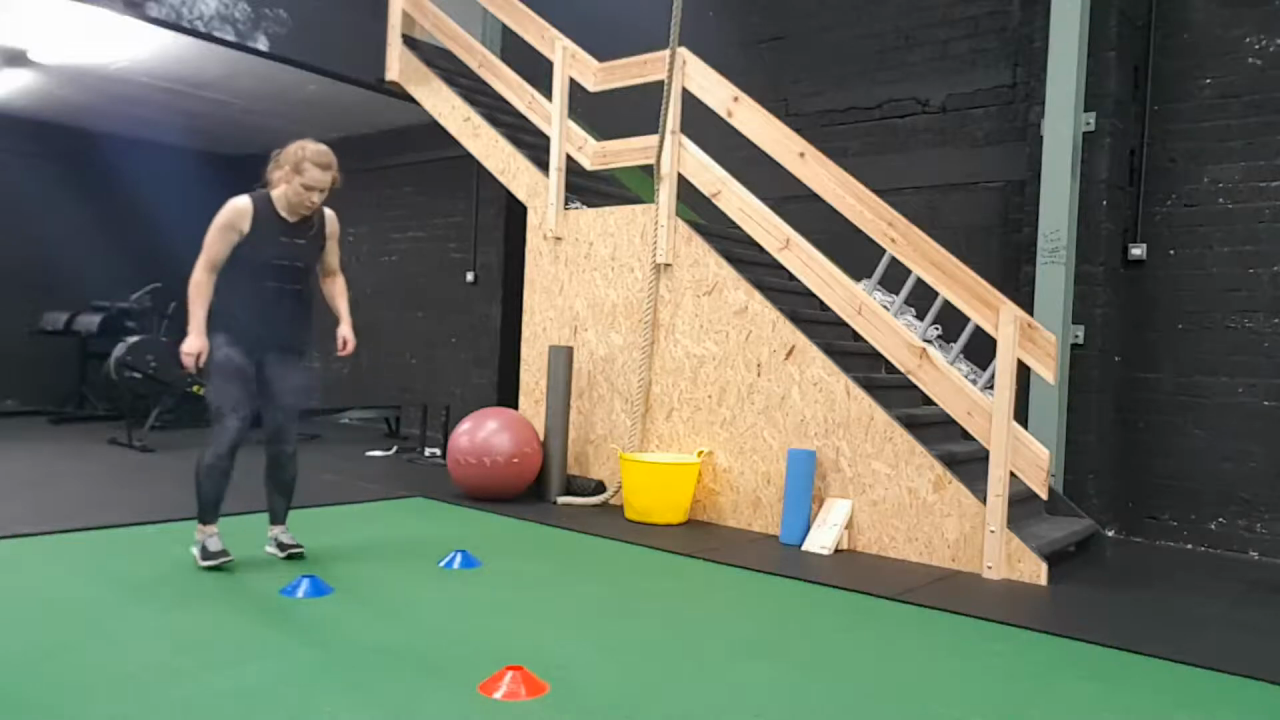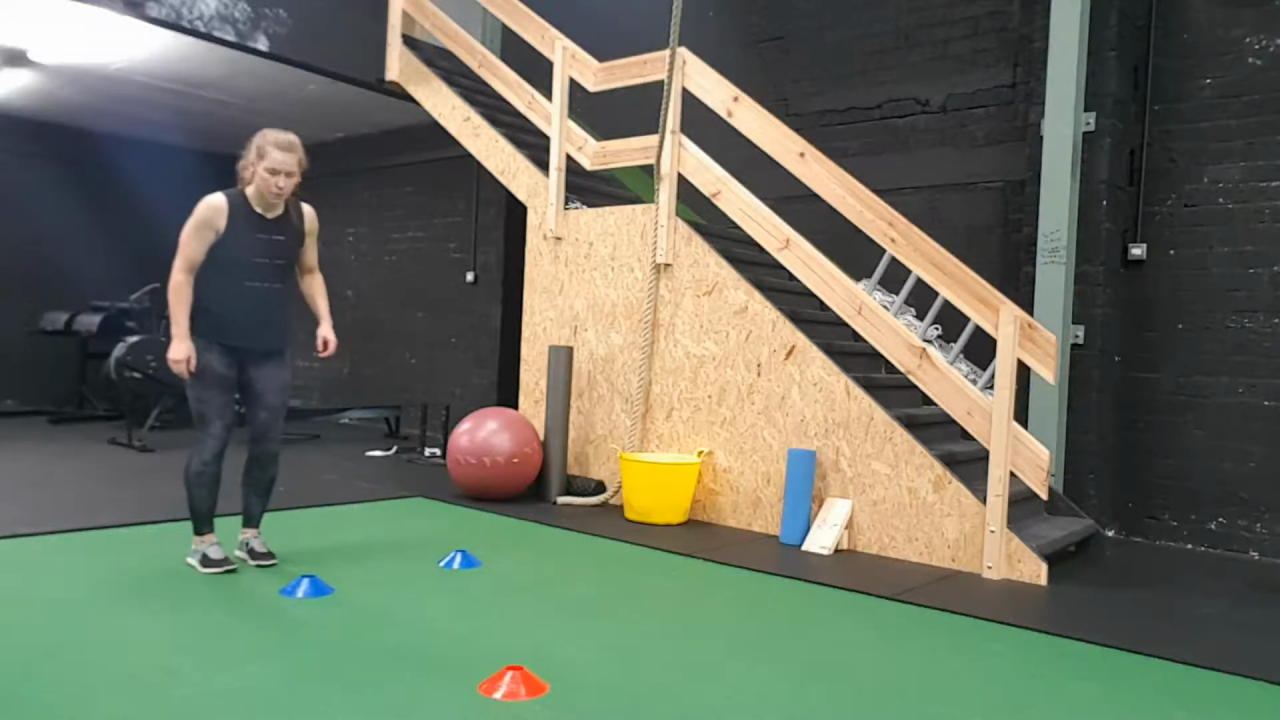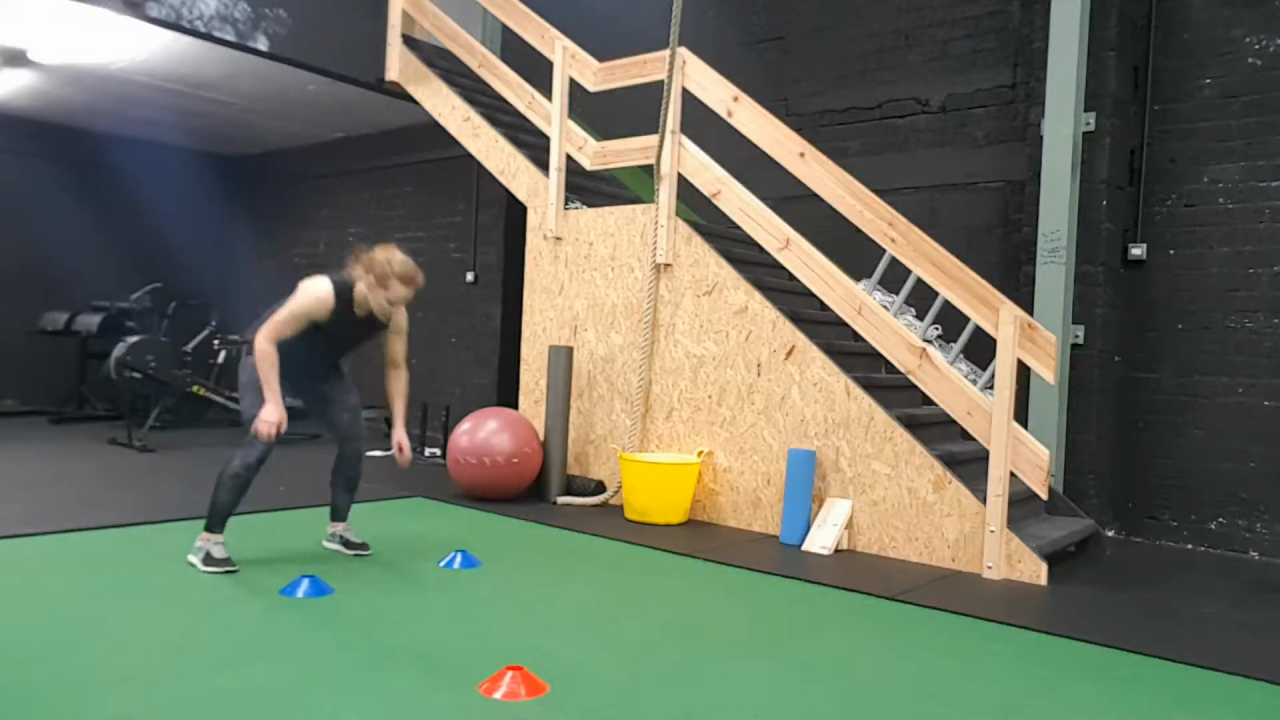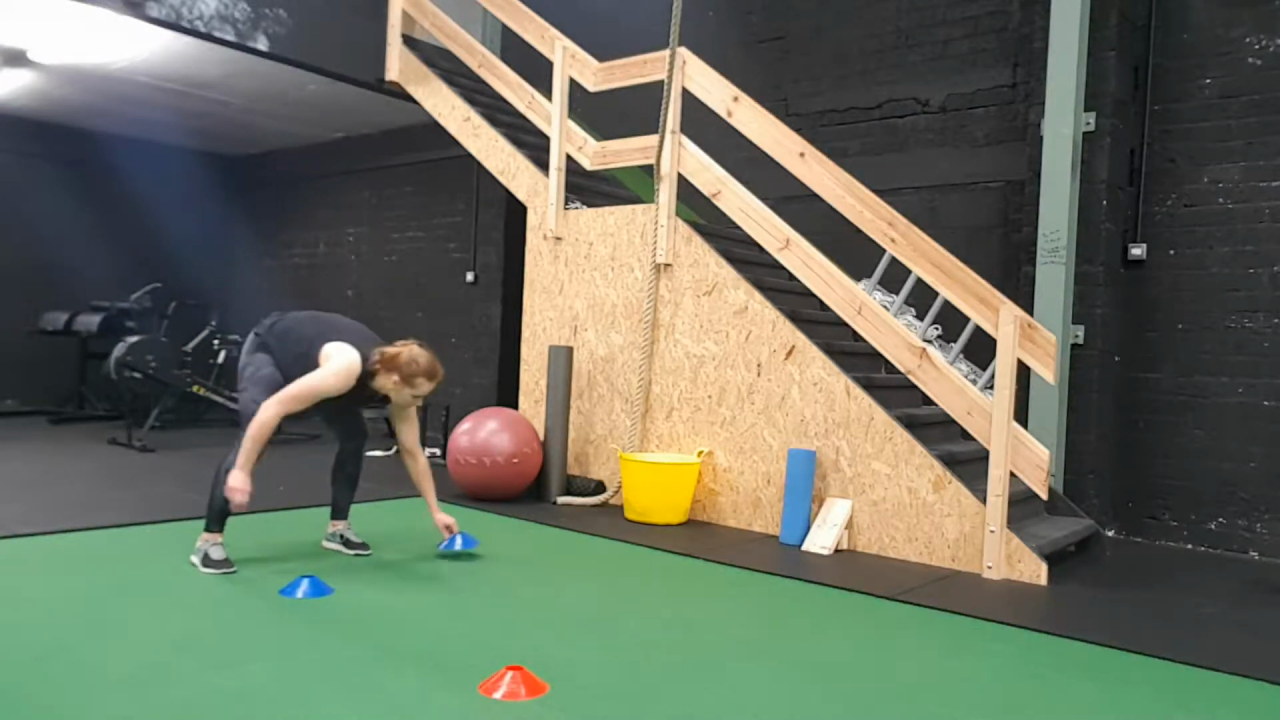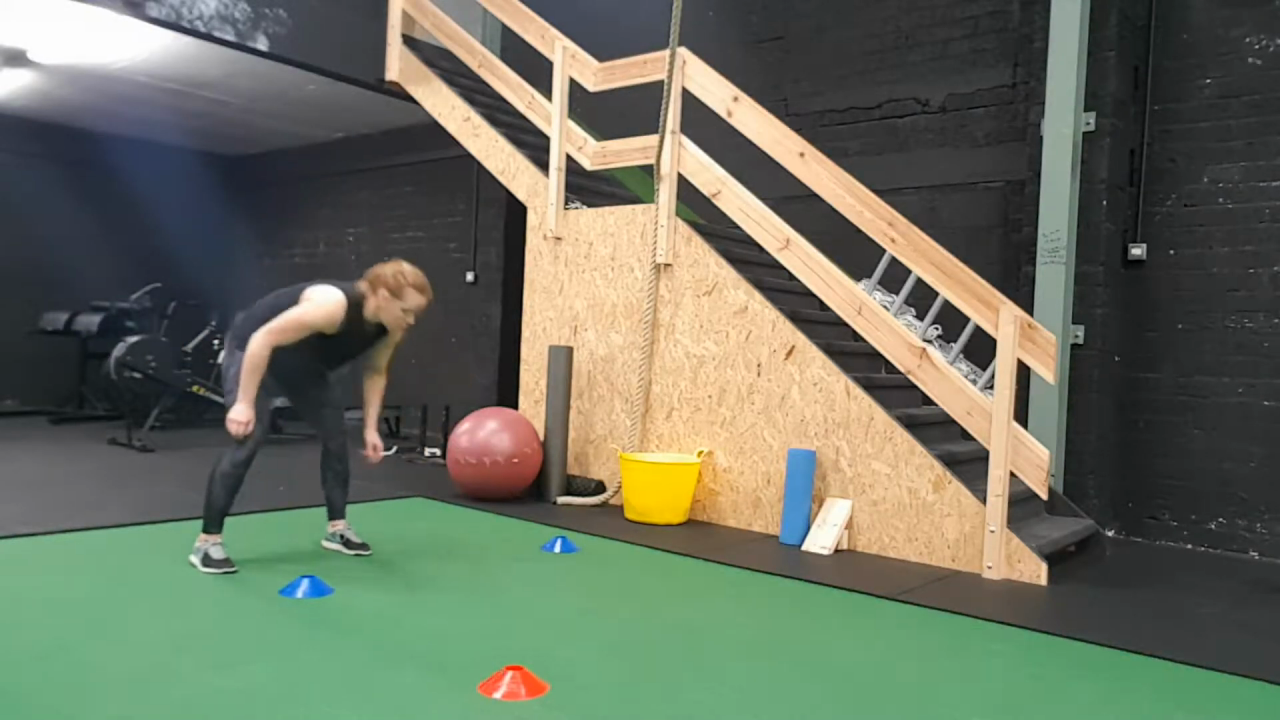
dt=1s
person 1, frame 1
left shoulder: (326, 223)
right shoulder: (242, 211)
left elbow: (330, 275)
right elbow: (205, 271)
left wrist: (344, 320)
right wrist: (196, 332)
left hip: (288, 349)
right hip: (231, 341)
left knee: (284, 439)
right knee: (229, 432)
left ankle: (278, 530)
right ankle: (205, 532)
person 1, frame 2
left shoulder: (305, 218)
right shoulder: (216, 208)
left elbow: (309, 273)
right elbow: (183, 273)
left wrist: (324, 321)
right wrist: (180, 337)
left hip: (271, 350)
right hip: (213, 346)
left knee: (267, 442)
right knee: (213, 440)
left ankle: (251, 534)
right ankle: (202, 541)
person 1, frame 3
left shoulder: (392, 312)
right shoulder: (322, 294)
left elbow: (396, 365)
right elbow: (265, 339)
left wrist: (399, 426)
right wrist: (273, 402)
left hip: (321, 367)
right hip: (270, 346)
left knee: (353, 437)
right knee: (259, 444)
left ankle: (338, 528)
right ankle: (210, 539)
person 1, frame 4
left shoulder: (397, 387)
right shoulder: (346, 370)
left elbow: (412, 451)
right elbow: (274, 408)
left wrist: (435, 510)
right wrist: (241, 470)
left hip: (305, 359)
right hip: (267, 349)
left knee: (355, 435)
right knee: (255, 439)
left ankle: (338, 527)
right ankle: (209, 541)
person 1, frame 5
left shoulder: (389, 329)
right shoulder: (332, 304)
left elbow: (376, 373)
right elbow: (263, 340)
left wrist: (371, 428)
right wrist: (244, 403)
right hip: (253, 353)
left knee: (337, 436)
right knee: (247, 442)
left ankle: (338, 529)
right ankle: (207, 542)
